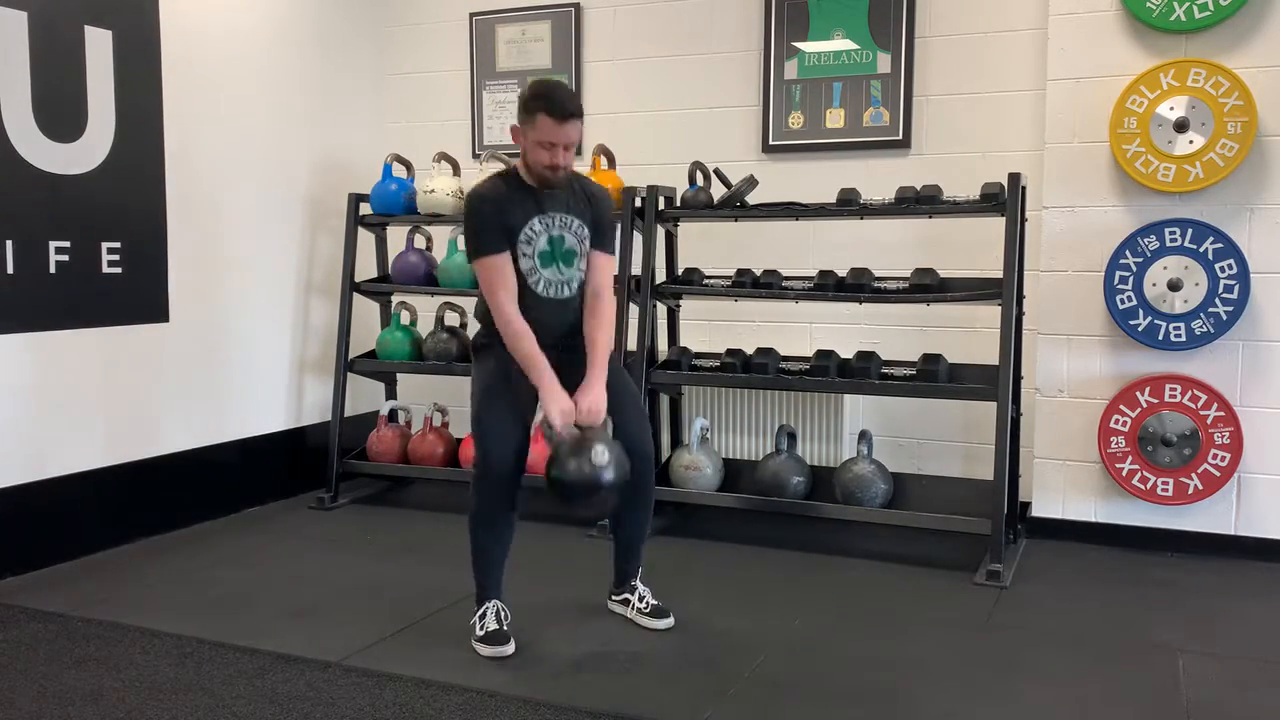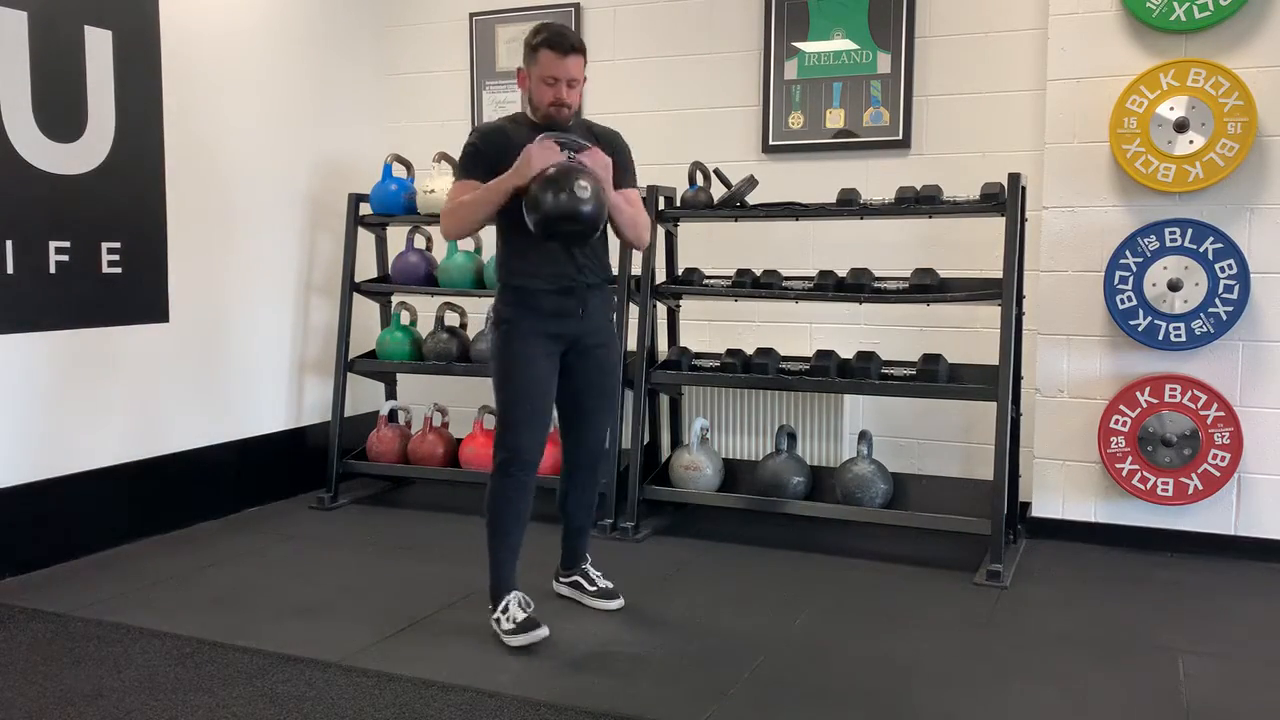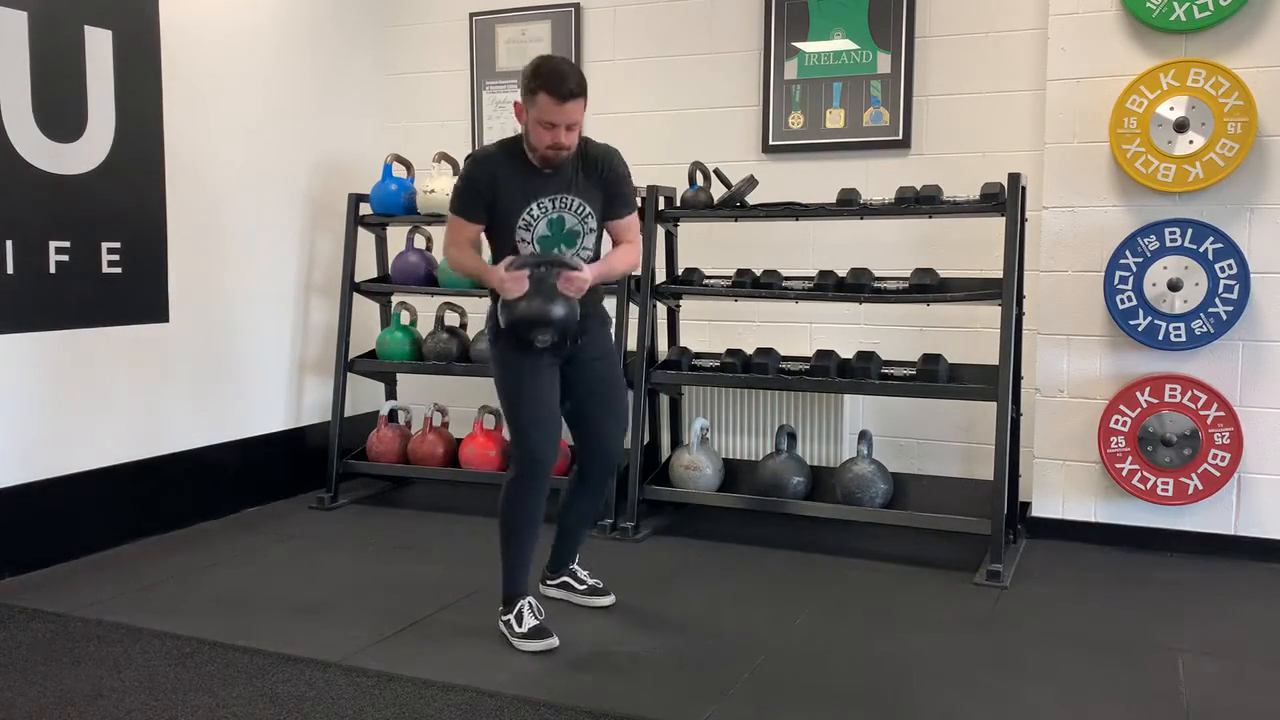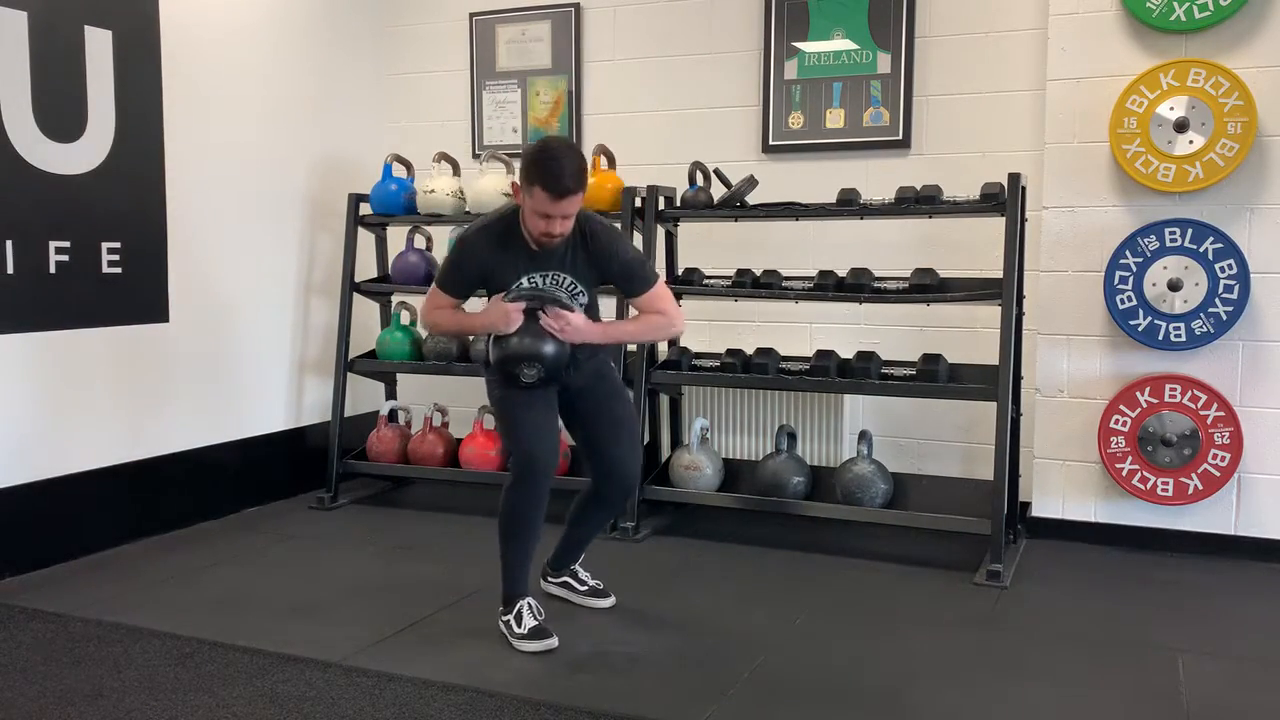
dt=0.4s
person 1, frame 1
left shoulder: (593, 199)
right shoulder: (489, 200)
left elbow: (601, 294)
right elbow: (504, 308)
left wrist: (594, 383)
right wrist: (548, 389)
left hip: (580, 344)
right hip: (509, 351)
left knee: (638, 453)
right knee: (497, 468)
left ankle: (626, 586)
right ankle: (489, 604)
person 1, frame 2
left shoulder: (606, 142)
right shoulder: (495, 138)
left elbow: (640, 236)
right elbow: (452, 223)
left wrist: (609, 187)
right wrist: (514, 176)
left hip: (593, 315)
right hip: (526, 318)
left knee: (589, 452)
right knee: (519, 453)
left ankle: (573, 568)
right ankle: (504, 595)
person 1, frame 3
left shoulder: (605, 165)
right shoulder: (488, 168)
left elbow: (631, 248)
right elbow: (455, 246)
left wrist: (593, 273)
right wrist: (493, 276)
left hip: (588, 328)
right hip: (523, 331)
left knee: (605, 455)
right knee: (537, 456)
left ankle: (561, 568)
right ankle: (514, 600)
person 1, frame 4
left shoulder: (603, 241)
right shoulder: (482, 242)
left elbow: (669, 319)
right elbow: (434, 313)
left wrist: (591, 330)
right wrist: (484, 320)
left hip: (584, 361)
left knee: (622, 472)
right knee: (536, 464)
left ankle: (561, 568)
right ankle: (514, 602)
